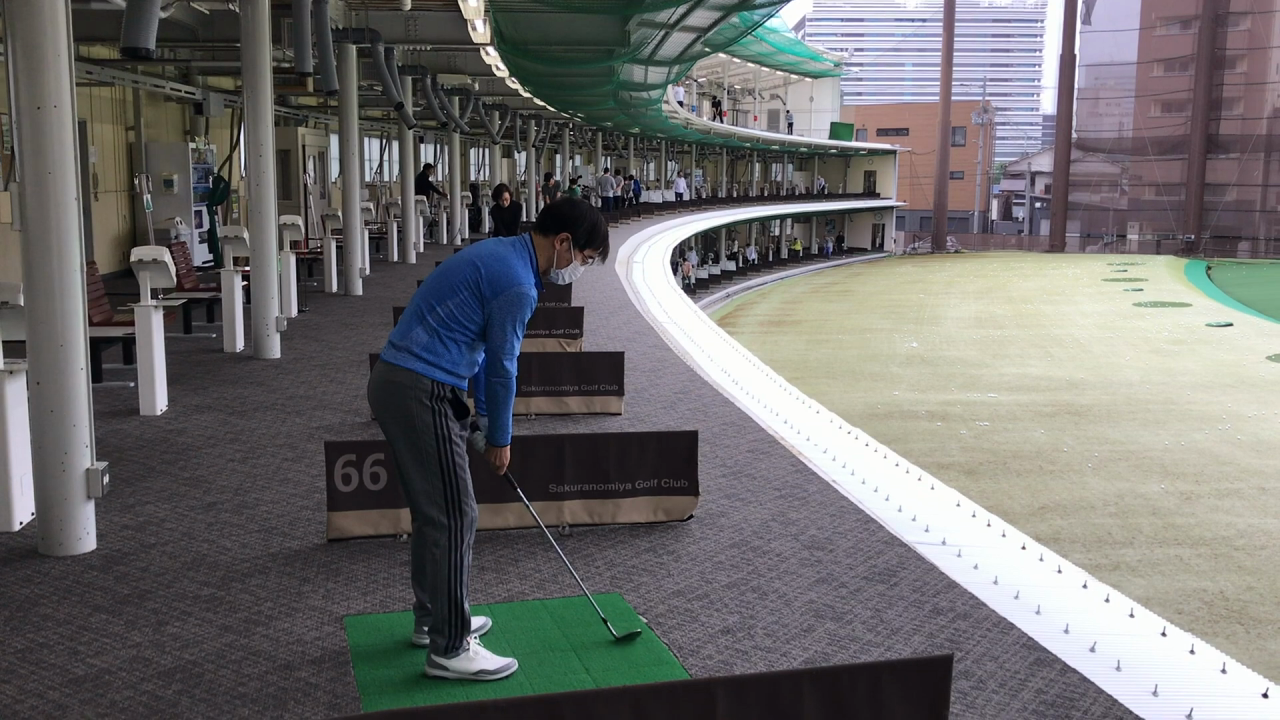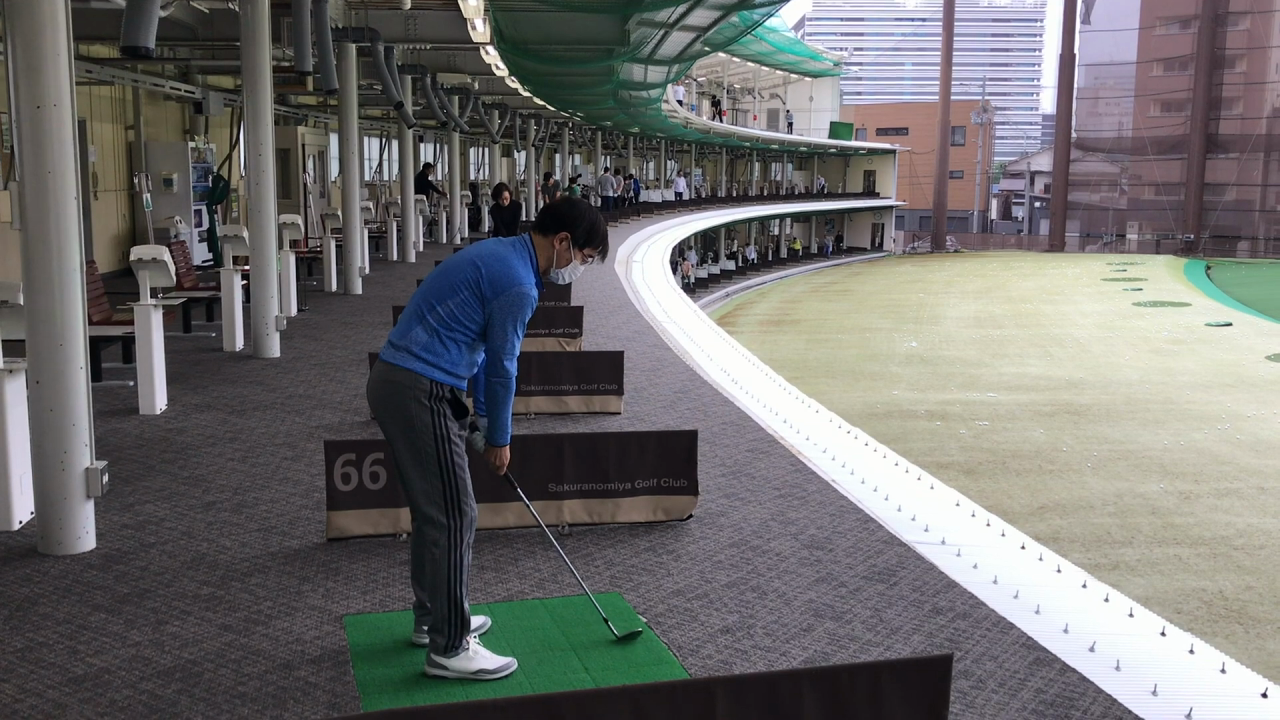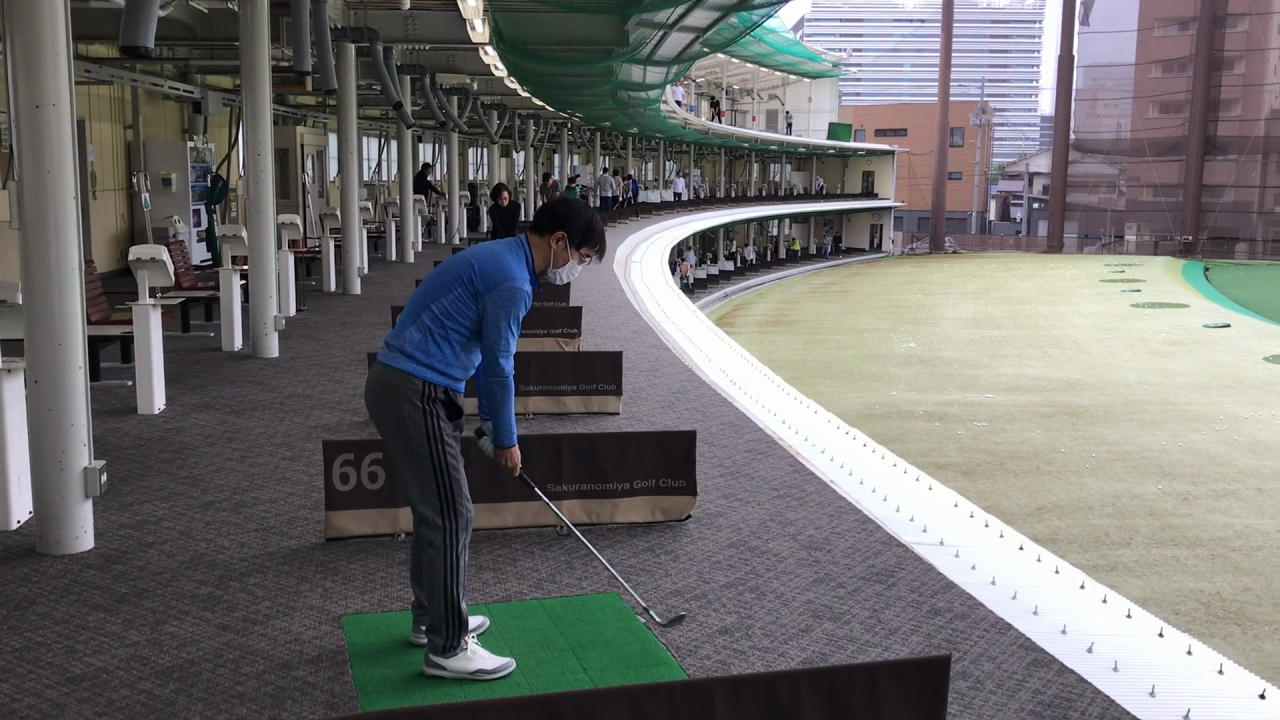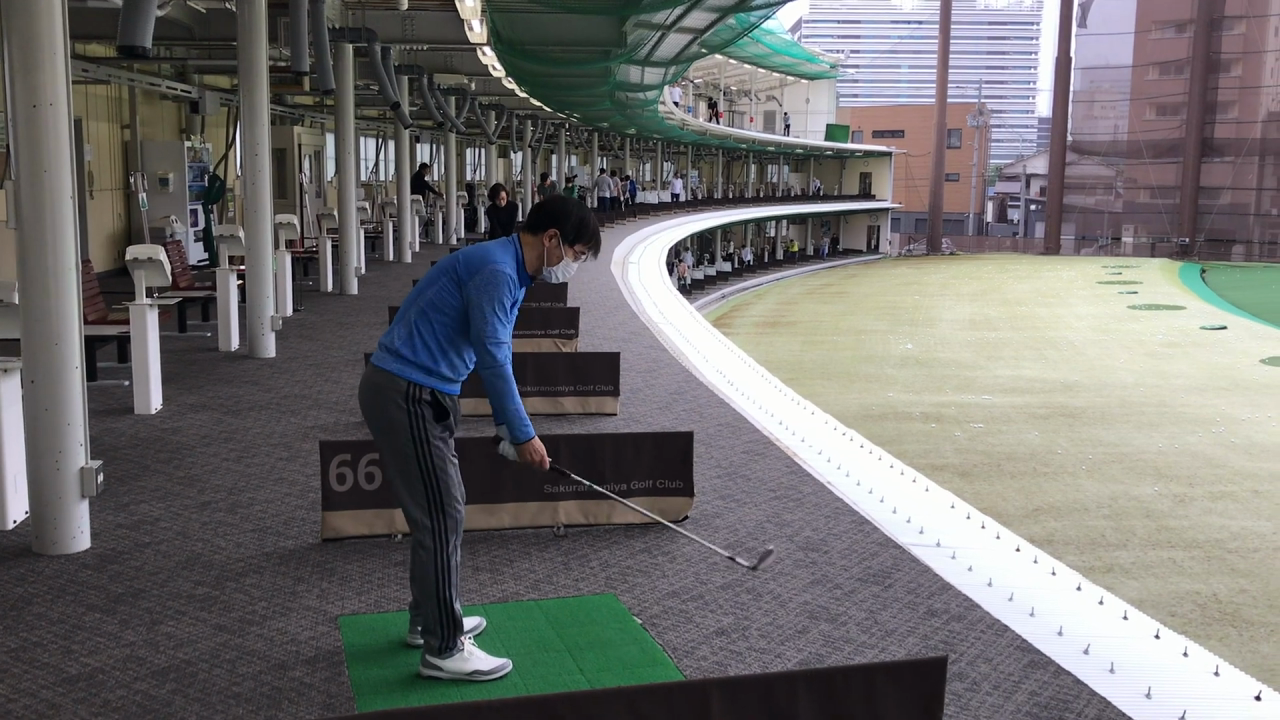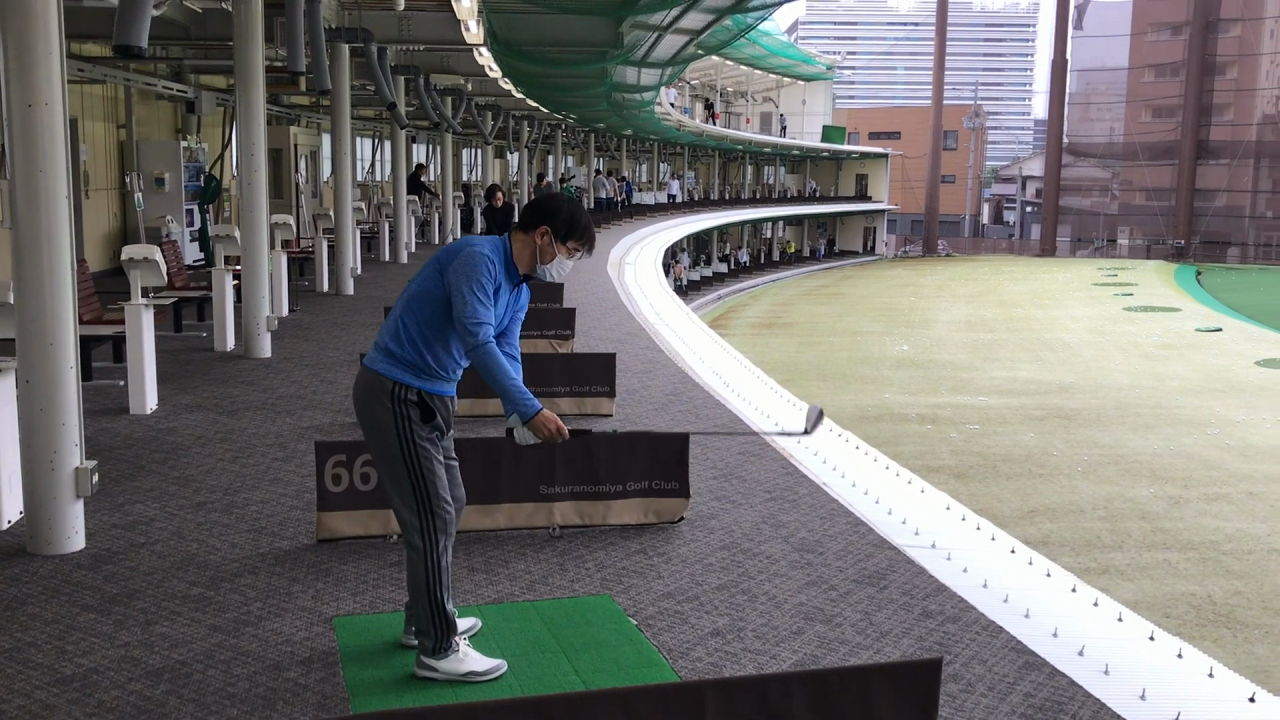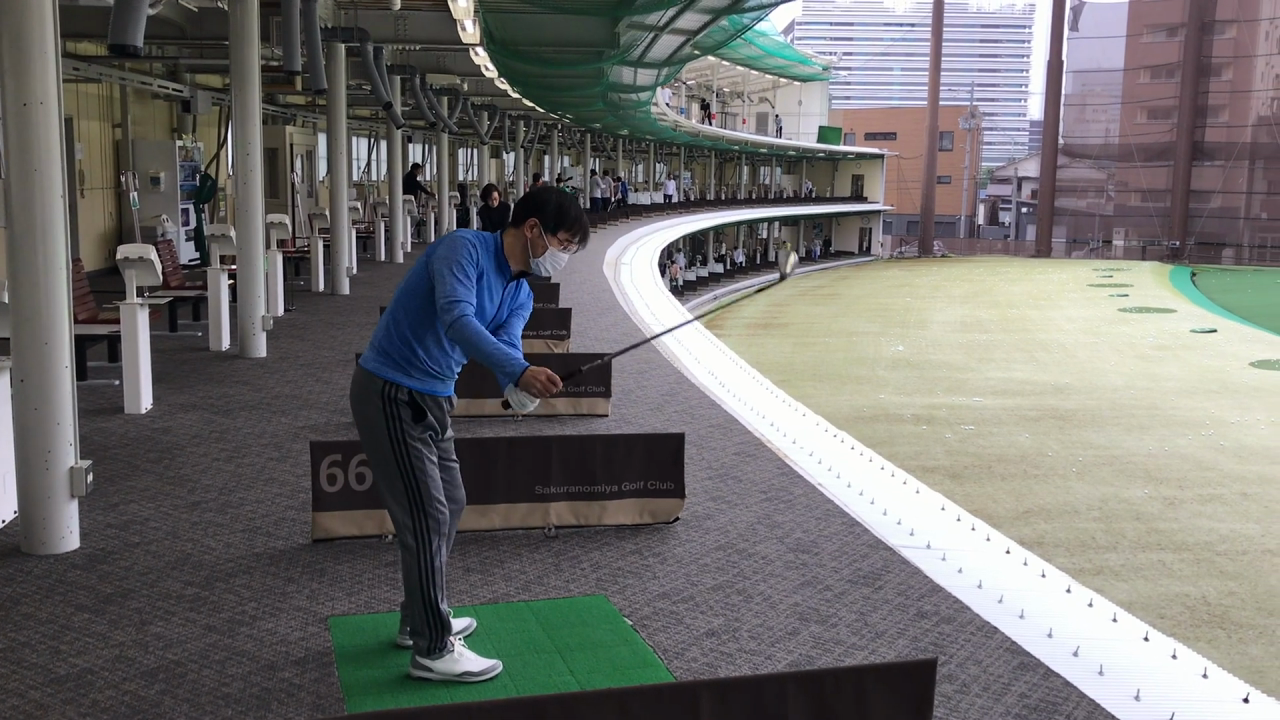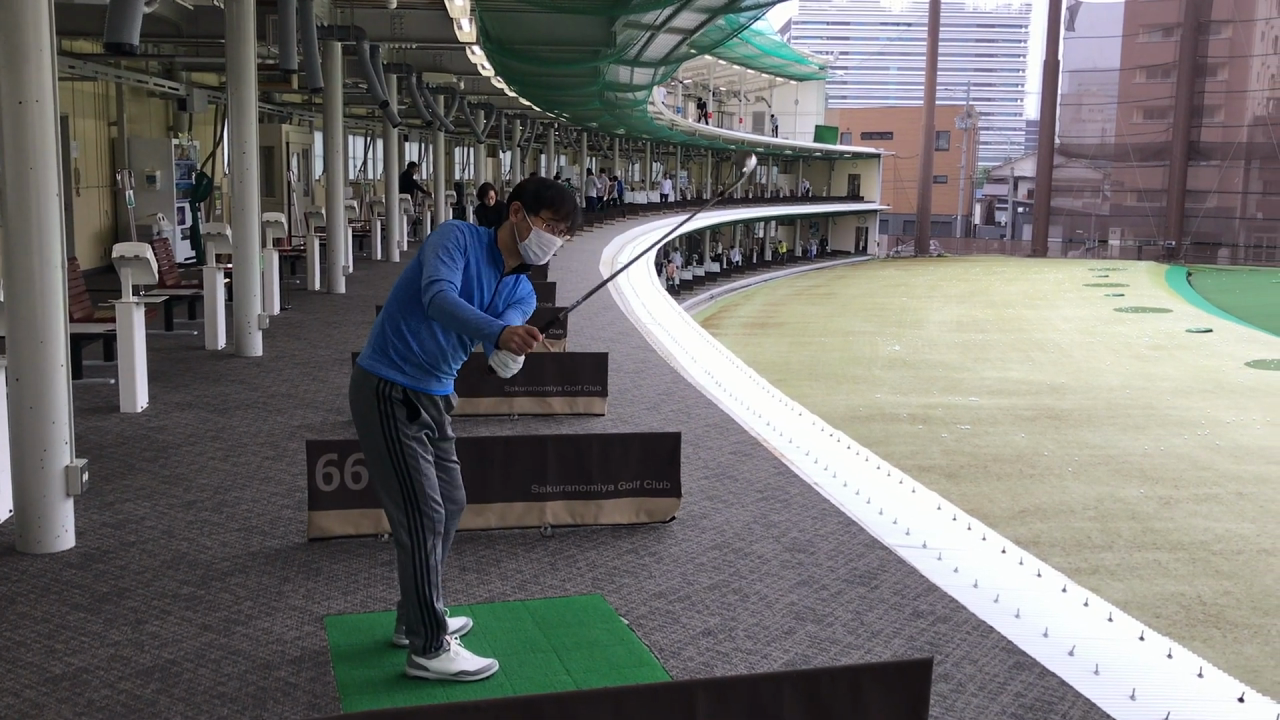
dt=0.2s
person 1, frame 1
left shoulder: (498, 254)
right shoulder: (516, 283)
right elbow: (502, 366)
left wrist: (482, 415)
right wrist: (499, 438)
left hip: (395, 380)
right hip: (421, 392)
left knee: (432, 511)
right knee: (454, 517)
left ankle: (434, 617)
right ankle: (449, 648)
person 1, frame 2
left shoulder: (498, 254)
right shoulder: (517, 284)
right elbow: (502, 366)
left wrist: (482, 414)
right wrist: (499, 438)
left hip: (394, 380)
right hip: (420, 392)
left knee: (432, 510)
right knee: (453, 517)
left ankle: (433, 616)
right ankle: (448, 647)
person 1, frame 3
left shoulder: (498, 257)
right shoulder: (511, 281)
right elbow: (497, 365)
left wrist: (489, 421)
right wrist: (506, 439)
left hip: (395, 382)
right hip: (415, 393)
left knee: (434, 510)
right knee: (450, 516)
left ankle: (431, 616)
right ankle: (446, 646)
person 1, frame 4
left shoulder: (506, 270)
right shoulder: (496, 271)
left elbow: (495, 356)
right elbow: (491, 359)
left wrist: (508, 427)
right wrist: (523, 434)
left hip: (409, 390)
right hip: (406, 394)
left knee: (438, 509)
right knee: (442, 517)
left ankle: (429, 618)
right ankle: (443, 648)
person 1, frame 5
left shoulder: (519, 289)
right shoulder: (477, 257)
left elbow: (506, 354)
right elbow: (478, 344)
left wrist: (519, 415)
right wrist: (531, 411)
left hip: (425, 395)
right hip: (396, 394)
left knee: (446, 506)
right knee: (432, 517)
left ankle: (425, 619)
right ankle: (438, 649)
person 1, frame 6
left shoulder: (520, 293)
right shoulder: (464, 247)
left elbow: (505, 346)
right elbow: (457, 321)
left wrist: (519, 386)
right wrist: (521, 371)
left hip: (430, 396)
right hip: (391, 393)
left knee: (447, 506)
right knee: (426, 517)
left ankle: (420, 619)
right ankle: (432, 649)
person 1, frame 7
left shoulder: (522, 292)
right shoulder: (456, 237)
left elbow: (500, 339)
right elbow: (439, 299)
left wrist: (512, 346)
right wrist: (500, 333)
left hip: (433, 394)
right hip: (387, 391)
left knee: (448, 505)
right knee: (422, 515)
left ankle: (417, 617)
right ankle: (428, 648)
